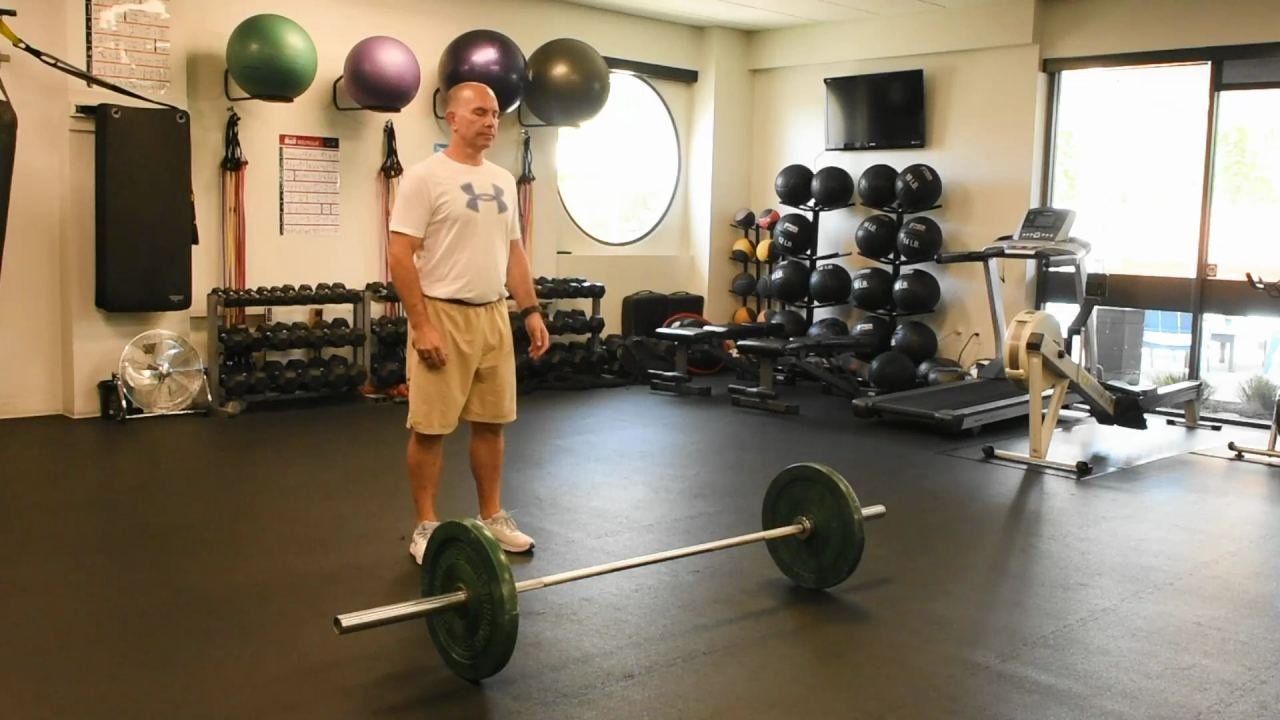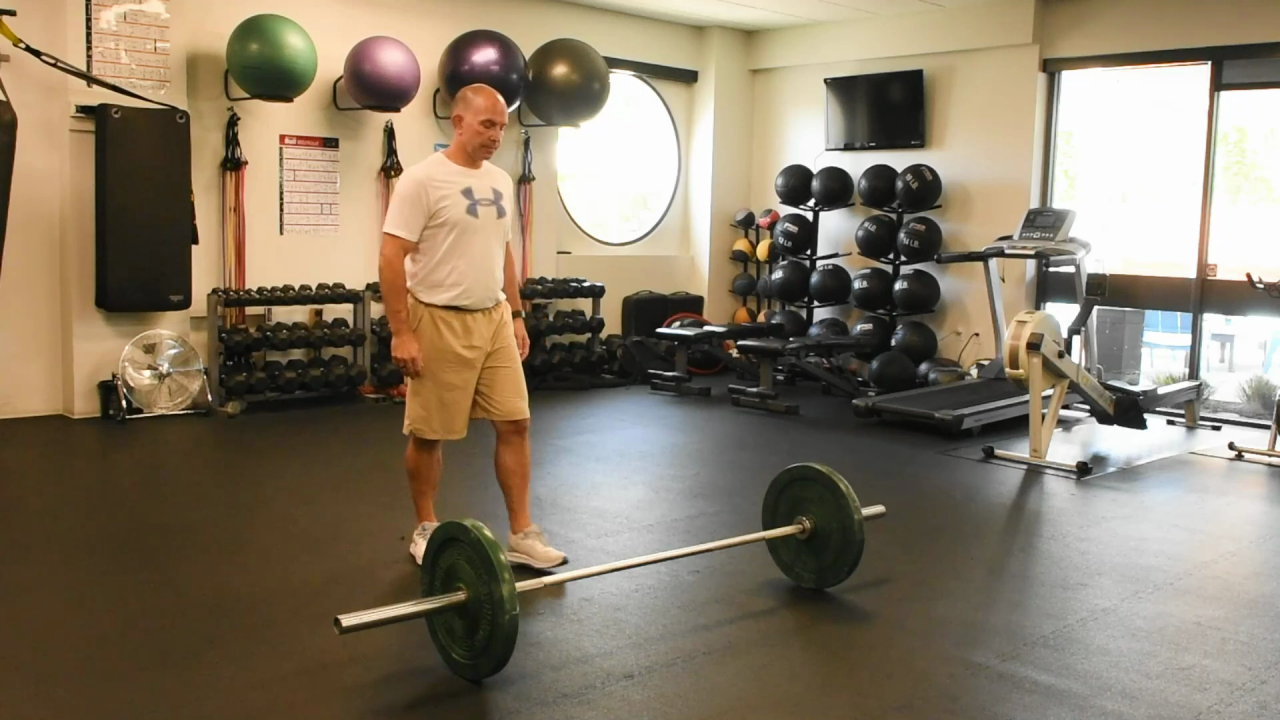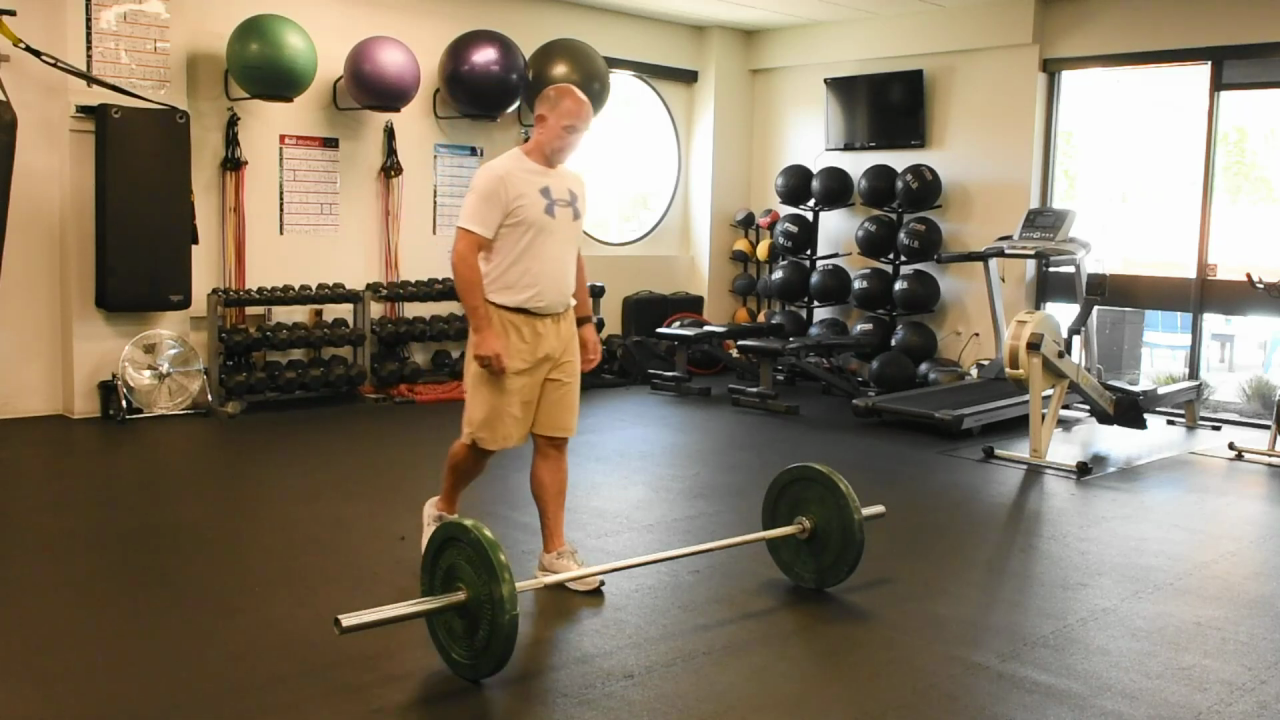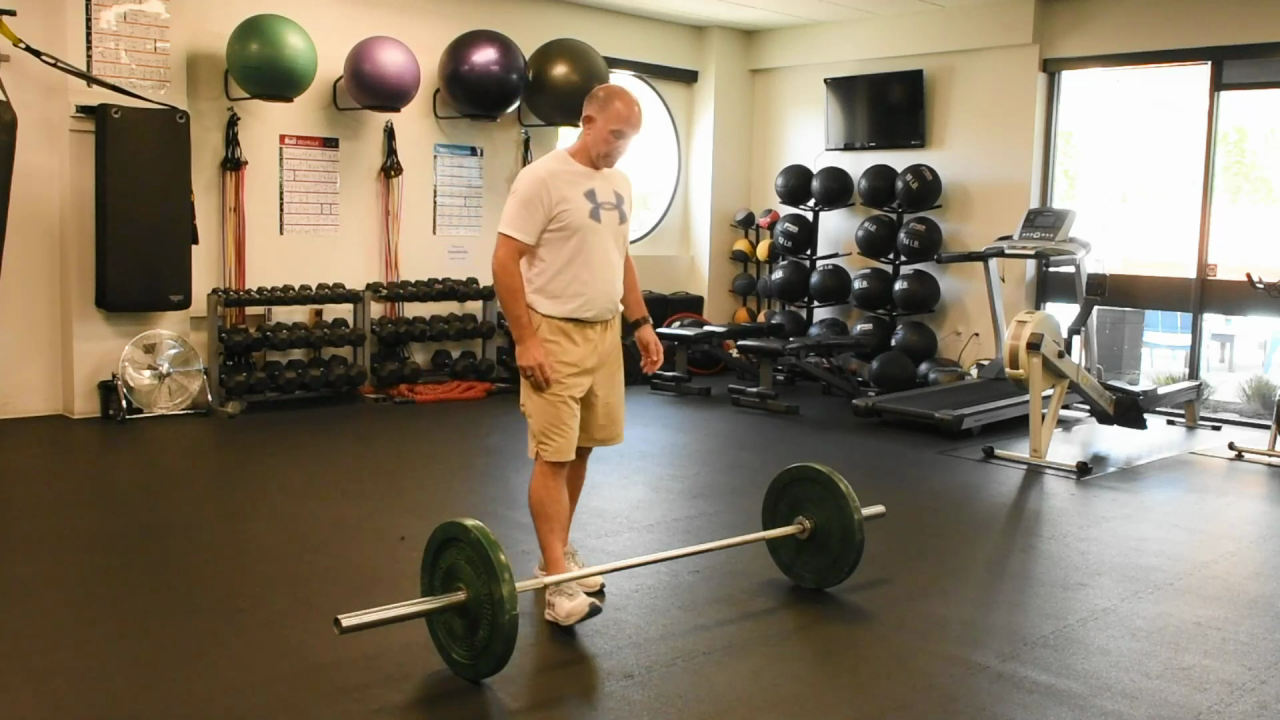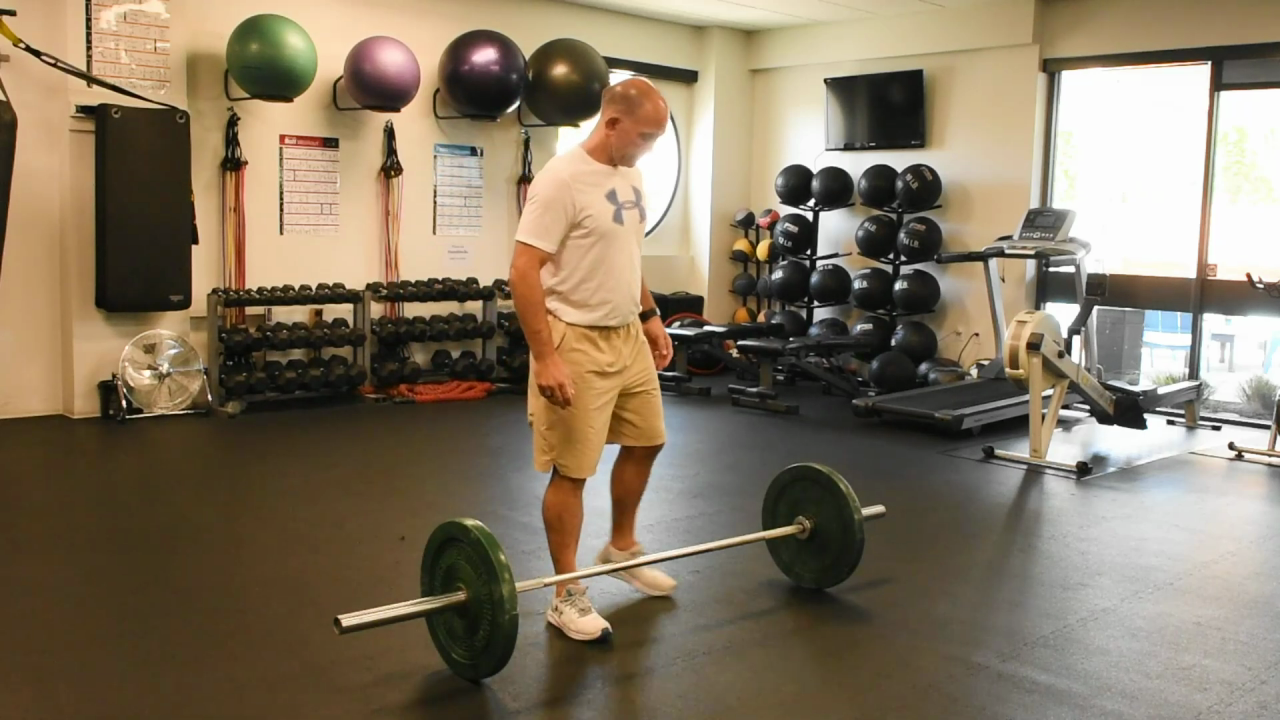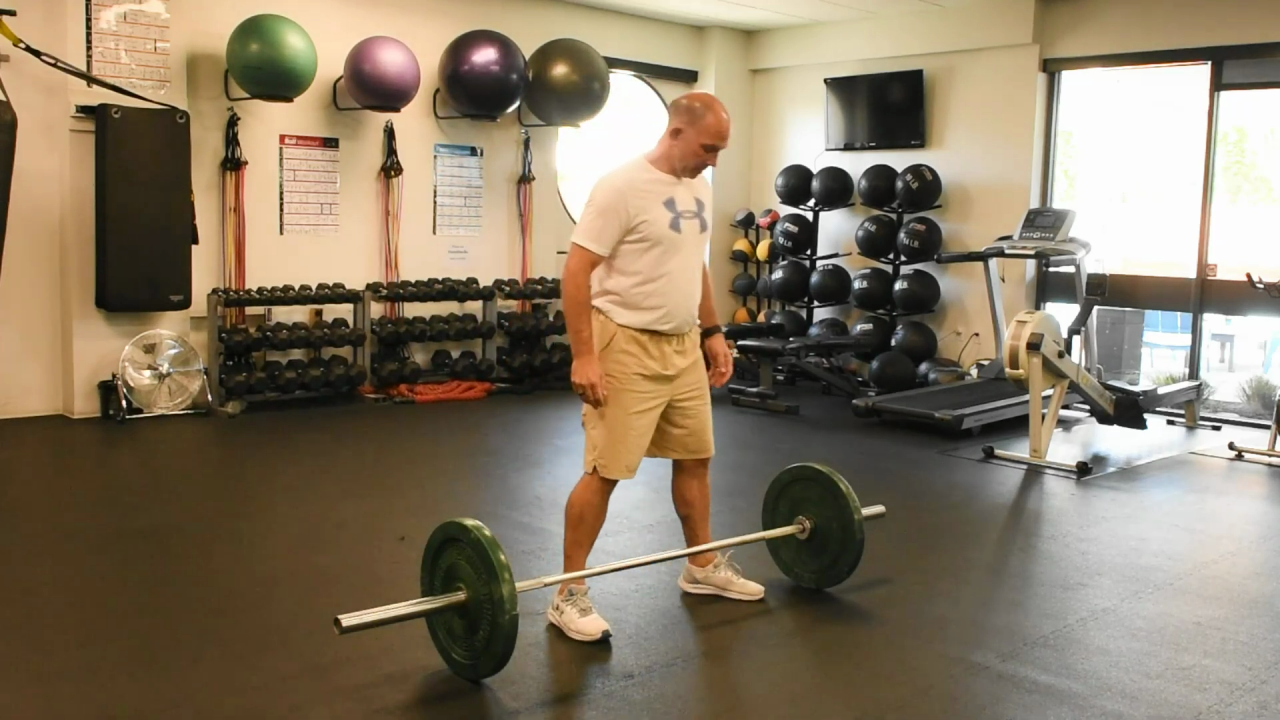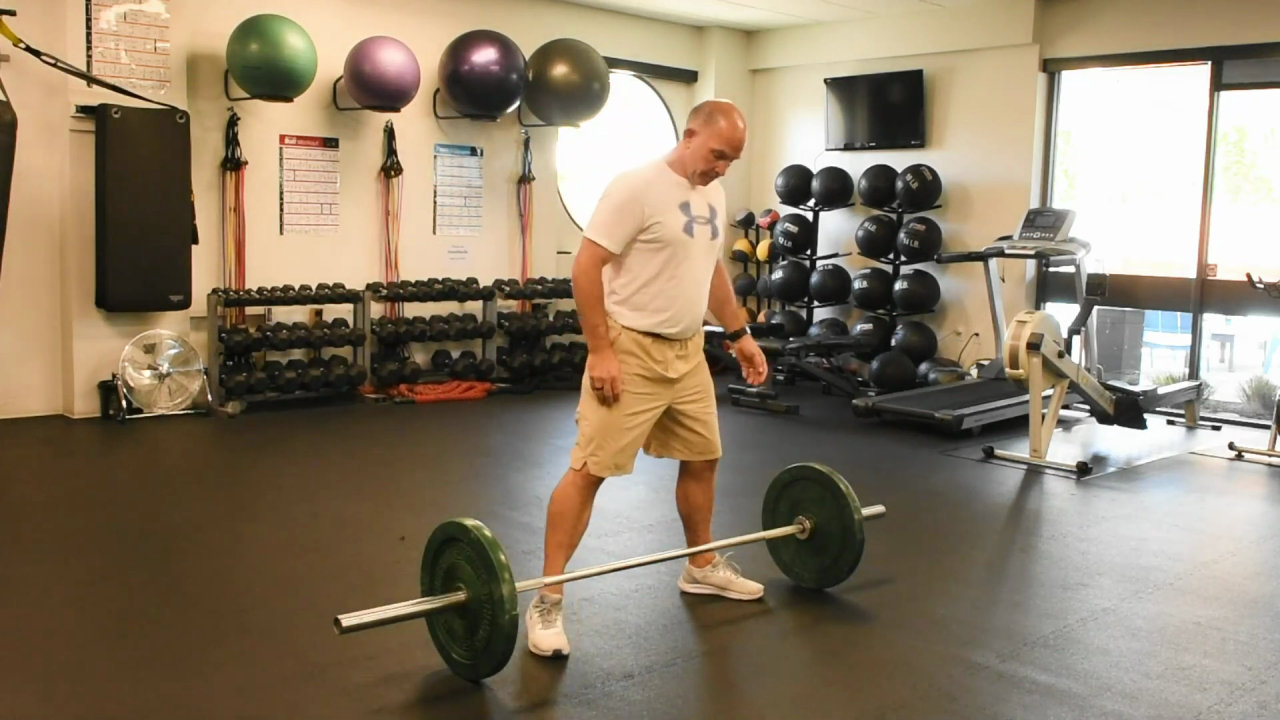
dt=0.5s
person 1, frame 1
left shoulder: (502, 180)
right shoulder: (425, 177)
left elbow: (513, 253)
right elbow: (401, 255)
left wrist: (531, 311)
right wrist: (422, 324)
left hip: (493, 315)
right hip: (444, 316)
left knee: (491, 424)
right knee: (430, 428)
left ankle: (492, 518)
right ankle: (426, 527)
person 1, frame 2
left shoulder: (501, 182)
right shoulder: (423, 179)
right elbow: (392, 260)
left wrist: (516, 316)
right wrist: (403, 333)
left hip: (492, 320)
right hip: (440, 323)
left knee: (514, 424)
right knee: (428, 434)
left ankle: (523, 534)
right ankle: (426, 528)
person 1, frame 3
left shoulder: (573, 183)
right shoulder: (500, 177)
right elbow: (464, 255)
left wrist: (586, 322)
right wrist: (484, 330)
left hip: (559, 328)
right hip: (508, 326)
left knee: (554, 441)
right knee: (485, 438)
left ankle: (555, 551)
right ankle: (442, 509)
person 1, frame 4
left shoulder: (619, 183)
right shoulder: (543, 178)
right elbow: (505, 261)
left wrist: (641, 324)
right wrist: (525, 339)
left hip: (604, 333)
right hip: (554, 335)
left knee: (580, 450)
right knee: (554, 456)
left ankle: (556, 556)
right ankle: (560, 584)
person 1, frame 5
left shoulder: (629, 177)
right shoulder: (561, 181)
right elbow: (524, 271)
left wrist: (649, 316)
right wrist: (546, 357)
left hip: (626, 337)
right hip: (576, 342)
left knee: (647, 441)
right knee: (571, 471)
left ankle: (622, 546)
right ankle: (567, 595)
person 1, frame 6
left shoulder: (698, 190)
right shoulder: (623, 187)
right elbow: (575, 271)
left wrist: (713, 335)
right wrist: (584, 355)
left hip: (681, 347)
right hip: (627, 349)
left knee: (696, 456)
right knee: (606, 471)
left ankle: (702, 565)
right ankle: (568, 594)
person 1, frame 7
left shoulder: (713, 194)
right shoulder: (637, 187)
right elbow: (587, 267)
left wrist: (741, 334)
right wrist: (601, 350)
left hip: (687, 350)
right hip: (631, 350)
left knee: (703, 458)
right knee: (589, 469)
left ankle: (701, 565)
right ankle: (547, 599)
